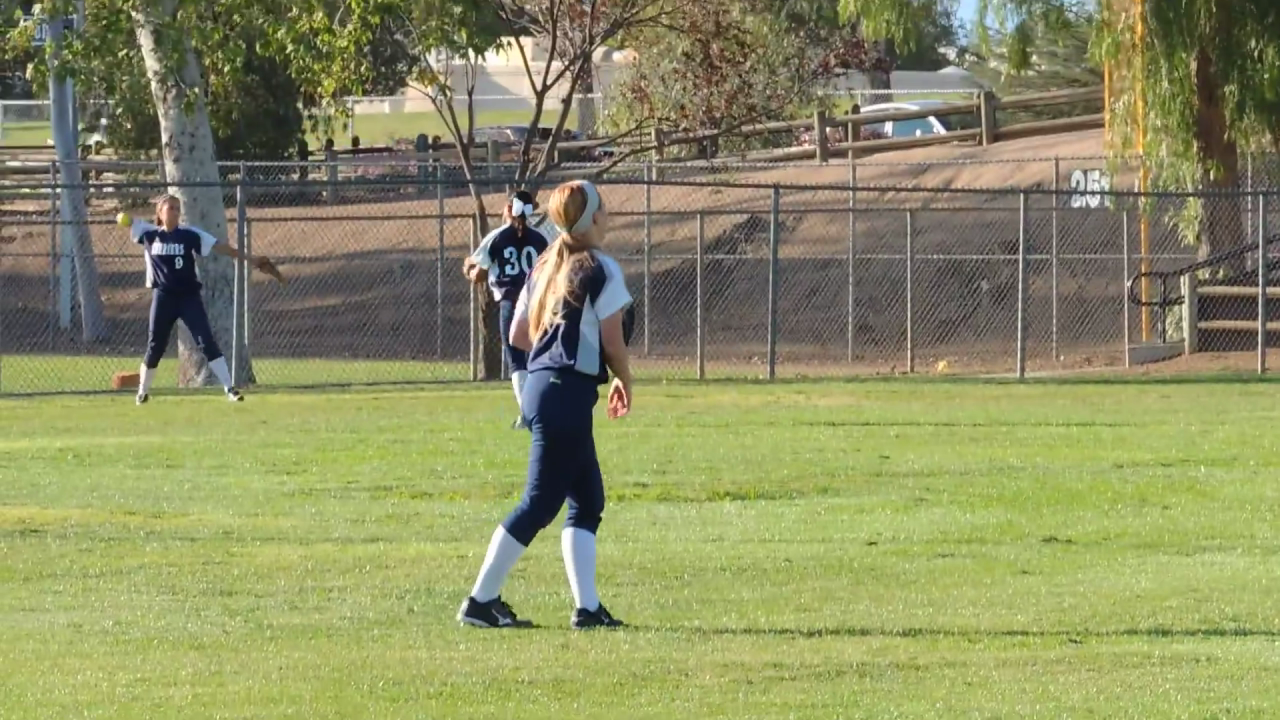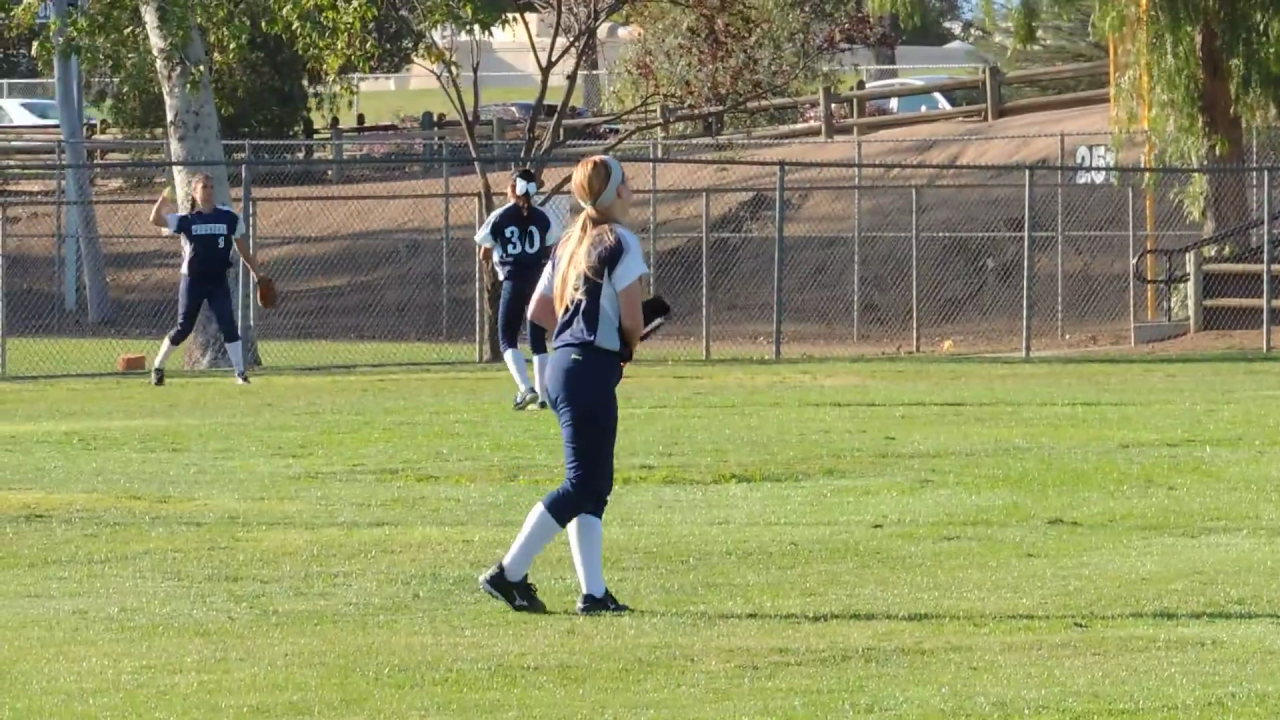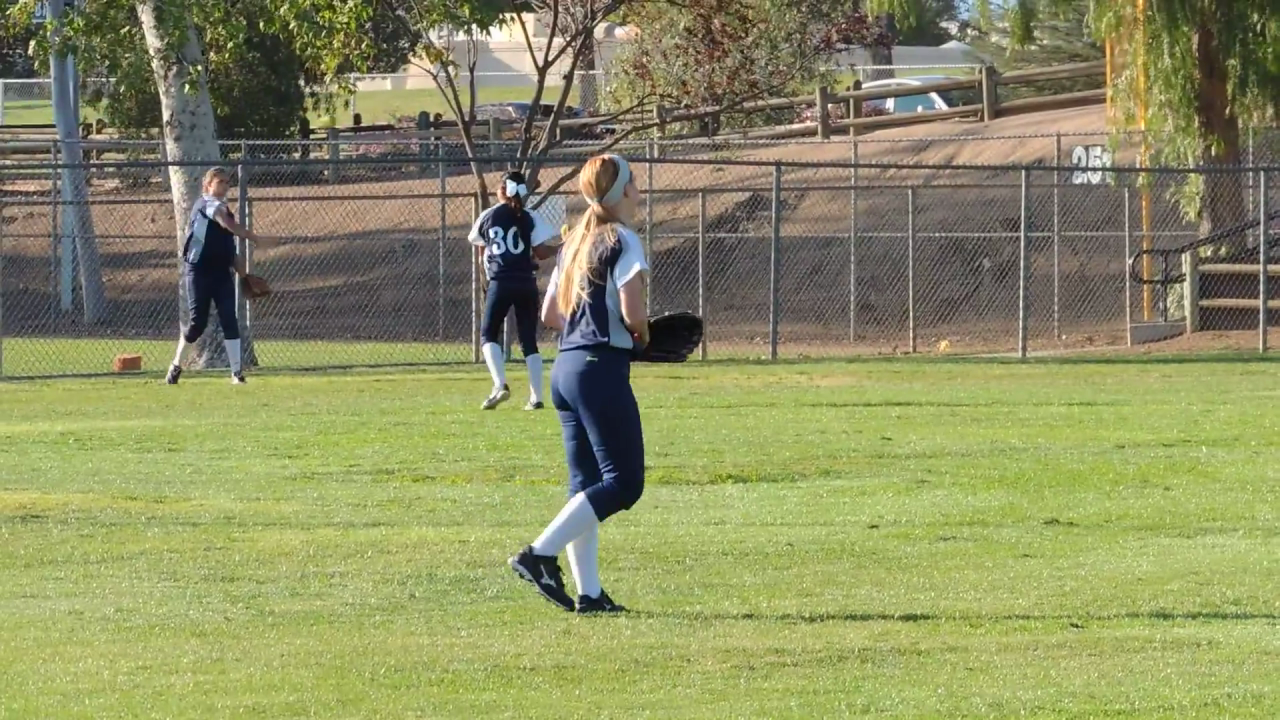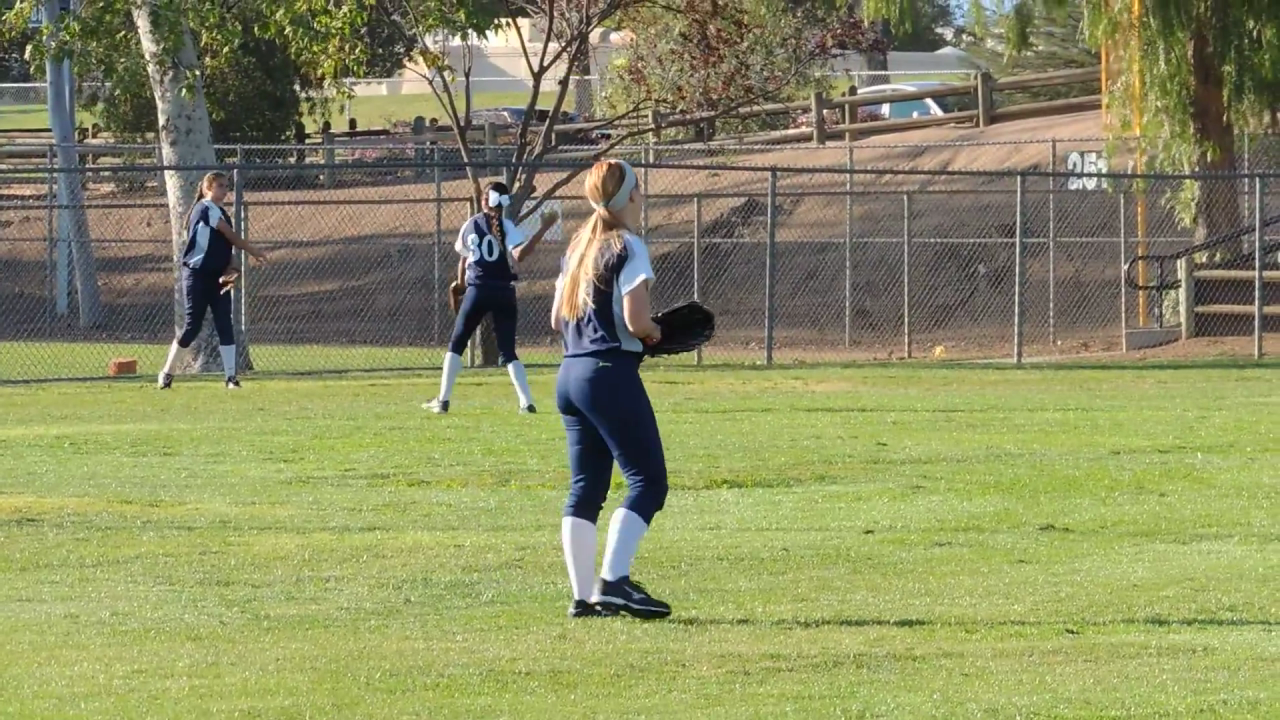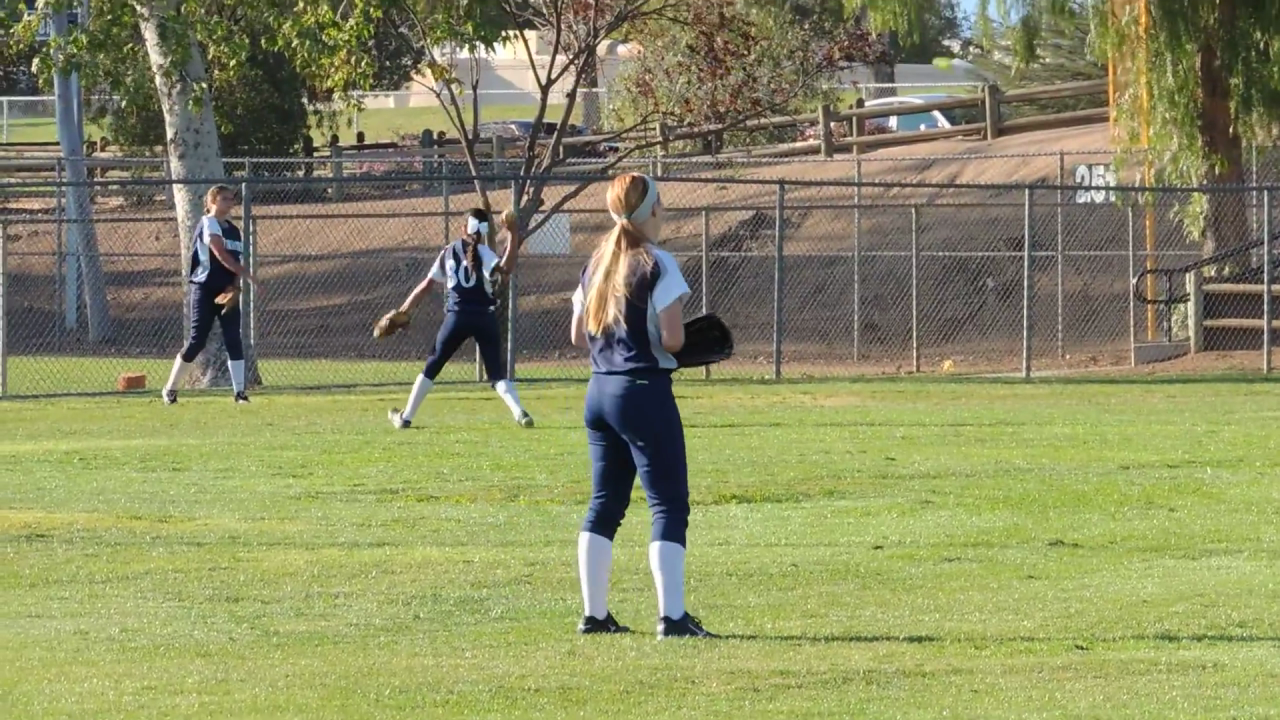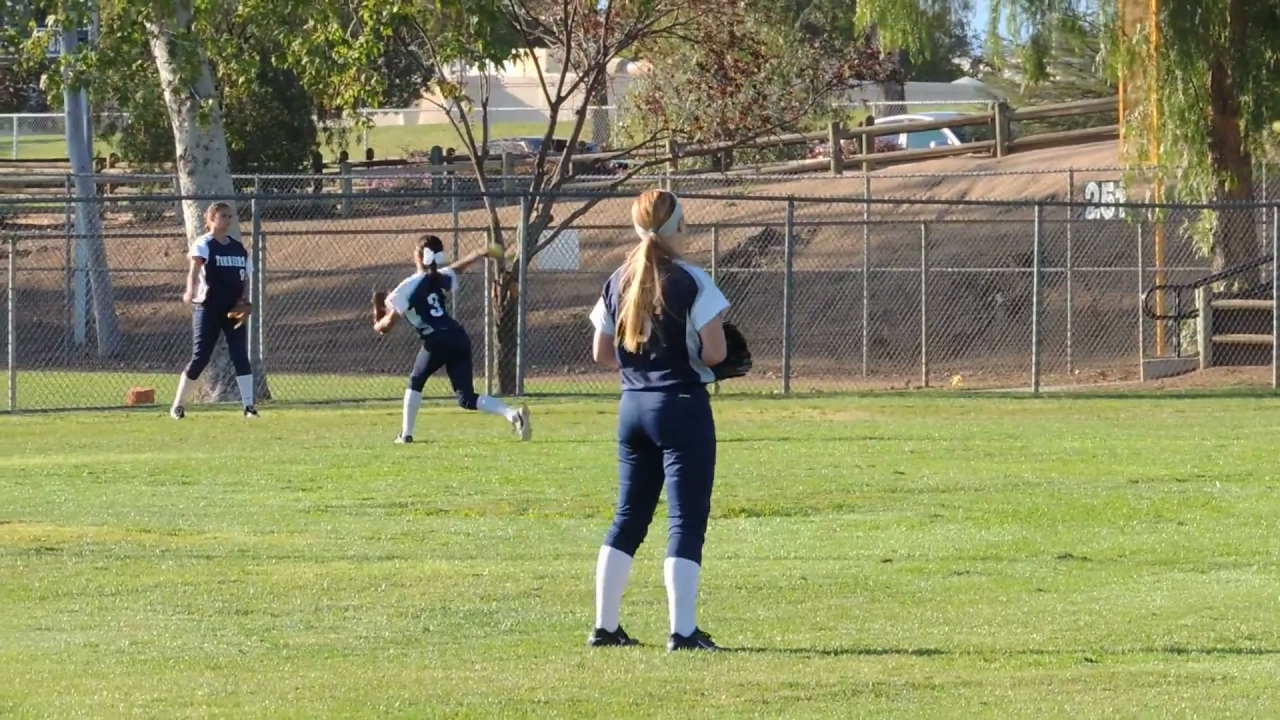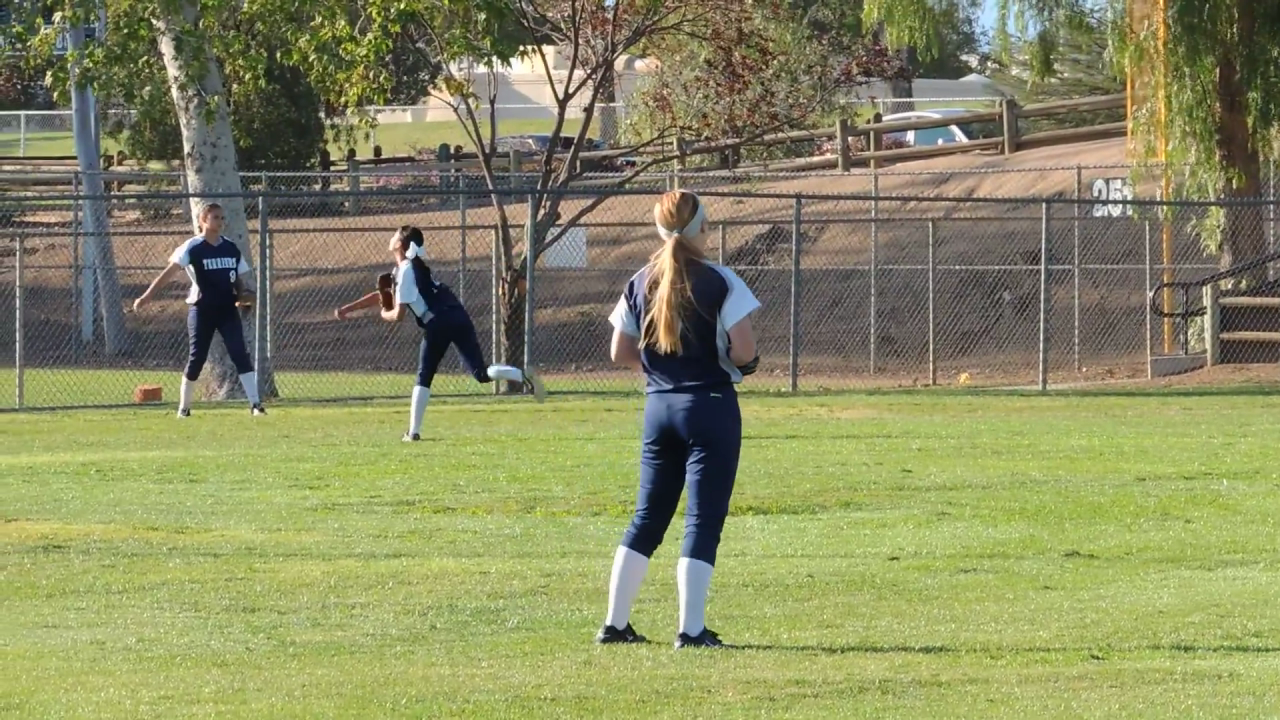
dt=0.2s
person 1, frame 1
left shoulder: (545, 266)
right shoulder: (602, 268)
left elbow: (518, 335)
right elbow: (613, 344)
right wrist: (623, 379)
left hip: (540, 387)
right hip: (567, 393)
left knee: (588, 501)
right knee: (541, 502)
left ankle: (587, 608)
right ankle: (481, 600)
person 1, frame 2
left shoulder: (570, 242)
right shoulder: (621, 241)
left elbow: (538, 311)
right elbow: (630, 316)
right wrist: (630, 344)
left hip: (562, 366)
right hip: (589, 370)
left knee: (591, 483)
right knee: (585, 485)
left ankle: (593, 592)
right ankle: (509, 572)
person 1, frame 3
left shoulder: (575, 241)
right shoulder: (623, 240)
left elbow: (548, 313)
right elbow: (634, 313)
right wrist: (643, 336)
left hip: (566, 369)
right hip: (599, 371)
left knee: (587, 481)
right knee: (624, 481)
left ankle: (587, 592)
right ankle: (539, 553)
person 1, frame 4
left shoulder: (580, 247)
right shoulder: (628, 247)
left elbow: (558, 315)
right elbow: (636, 321)
right wrist: (654, 333)
left hip: (570, 374)
right hip: (611, 376)
left knee: (585, 486)
right knee: (648, 482)
left ankle: (583, 597)
right ankle: (613, 580)
person 1, frame 5
left shoulder: (596, 264)
right shoulder: (657, 264)
left elbow: (578, 335)
right elbow: (672, 337)
right wrist: (670, 344)
left hip: (599, 392)
right hip: (644, 393)
left knee: (605, 503)
right knee: (669, 505)
left ankle: (594, 614)
right ankle: (673, 617)
person 1, frame 6
left shoulder: (617, 282)
right shoulder: (691, 280)
left elbow: (602, 352)
right elbow: (715, 351)
right wrist: (691, 358)
left hip: (633, 407)
right hip: (682, 408)
left knee: (628, 517)
right knee: (686, 522)
left ankle: (605, 627)
right ankle: (683, 633)
person 1, frame 7
left shoulder: (640, 283)
right shoulder: (720, 281)
left elbow: (620, 353)
right elbow: (745, 351)
right wrist: (720, 360)
left hip: (659, 409)
right hip: (710, 408)
left knee: (647, 517)
right knee: (703, 522)
left ankle: (615, 624)
right ankle: (691, 631)
person 2, frame 1
left shoulder: (495, 238)
right shoulder: (539, 239)
left elbow: (478, 277)
left wrist: (472, 269)
left hip: (511, 303)
left knee: (515, 361)
person 2, frame 2
left shoulder: (498, 217)
right shoulder: (543, 217)
left elbow: (485, 256)
right elbow: (549, 253)
left hip: (513, 283)
right hip: (539, 283)
left knee: (507, 340)
right knee: (538, 341)
left ankle: (527, 388)
right ankle: (541, 396)
person 2, frame 3
left shoulder: (487, 217)
right shoulder: (530, 218)
left elbow: (480, 254)
right elbow: (541, 253)
left hip: (500, 284)
right hip: (527, 284)
left knee: (489, 336)
right knee: (528, 343)
left ankle: (500, 385)
right ankle: (536, 397)
person 2, frame 4
left shoulder: (469, 225)
right shoulder: (506, 226)
left elbow: (464, 261)
right elbow: (519, 255)
left wrist: (460, 282)
right wrist: (542, 230)
left hip: (478, 291)
right hip: (505, 293)
left knee: (457, 344)
right knee: (507, 352)
left ankle: (443, 399)
right ankle: (526, 402)
person 2, frame 5
left shoulder: (449, 250)
right shoulder: (483, 253)
left elbow: (427, 284)
right elbow: (504, 269)
left wrist: (405, 308)
right wrist: (513, 236)
left hip: (456, 317)
right hip: (485, 319)
left knee: (432, 367)
right knee: (497, 374)
left ankle: (405, 417)
right ankle: (520, 414)
person 2, frame 6
left shoulder: (409, 285)
right shoulder: (441, 278)
left elbow: (389, 322)
right elbow: (457, 268)
left wrist: (378, 325)
right wrist: (480, 255)
left hip: (437, 342)
right hip: (460, 339)
left knee: (416, 383)
right knee: (467, 399)
left ankle: (406, 434)
right ankle: (514, 414)
person 2, frame 7
left shoulder: (407, 272)
right shoulder: (414, 266)
left elbow: (399, 315)
right elbow: (382, 295)
left wrist: (385, 314)
right wrist: (348, 308)
left hip: (439, 324)
right hip: (459, 316)
left knee: (424, 378)
right knee: (481, 371)
left ankle: (413, 432)
right ankle: (522, 375)
person 3, frame 1
left shoulder: (192, 234)
right shoulder: (149, 234)
left elbow: (223, 248)
right elbow: (126, 222)
left wrist: (252, 260)
right wrist: (123, 218)
left hip: (190, 296)
right hip: (163, 297)
left knee: (206, 342)
right knee: (155, 347)
left ankle: (231, 388)
right ankle: (143, 392)
person 3, frame 2
left shoulder: (229, 216)
right shoulder: (186, 218)
left elbow: (241, 247)
right elbow: (156, 220)
left wrist: (257, 273)
right wrist: (163, 200)
left hip: (219, 279)
right hip: (194, 279)
left knee: (228, 324)
right knee: (184, 327)
left ankle: (240, 372)
right ankle: (159, 365)
person 3, frame 3
left shoulder: (222, 208)
right shoulder: (206, 203)
right elbow: (229, 224)
left wrist: (241, 270)
right wrist: (256, 239)
left hip: (222, 272)
right hip: (198, 271)
left knee: (229, 320)
right knee: (198, 322)
left ankle: (236, 371)
right ankle: (177, 365)
person 3, frame 4
left shoulder: (222, 214)
right shoulder: (206, 207)
right elbow: (232, 236)
left wrist: (232, 270)
right wrist: (256, 253)
left hip: (218, 277)
right hip: (197, 275)
left knee: (225, 326)
right knee: (192, 327)
left ankle: (231, 376)
right ankle: (167, 372)
person 3, frame 5
left shoulder: (234, 231)
right shoulder: (208, 224)
right elbow: (221, 253)
left wrist: (235, 286)
right wrist: (247, 275)
left hip: (227, 292)
right hip: (204, 290)
left knee: (234, 341)
right knee: (196, 342)
left ankle: (240, 392)
right ankle: (170, 388)
person 3, frame 6
left shoulder: (238, 248)
right shoulder: (204, 244)
left elbow: (244, 279)
right elbow: (195, 267)
left wrist: (244, 301)
right wrist: (191, 289)
left hip: (233, 310)
right hip: (208, 308)
left knee: (241, 357)
right knee: (200, 358)
left ankle: (249, 406)
right ankle: (178, 405)
person 3, frame 7
left shoulder: (232, 248)
right shoulder: (192, 248)
left elbow: (239, 280)
right elbow: (169, 272)
left wrist: (245, 294)
right wrist: (147, 296)
left hip: (228, 309)
right hip: (202, 310)
left knee: (241, 354)
right knee: (197, 359)
left ankle: (255, 403)
right ankle: (183, 407)
